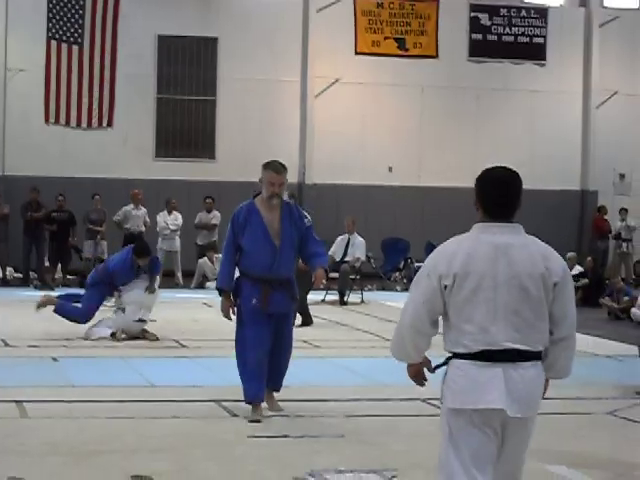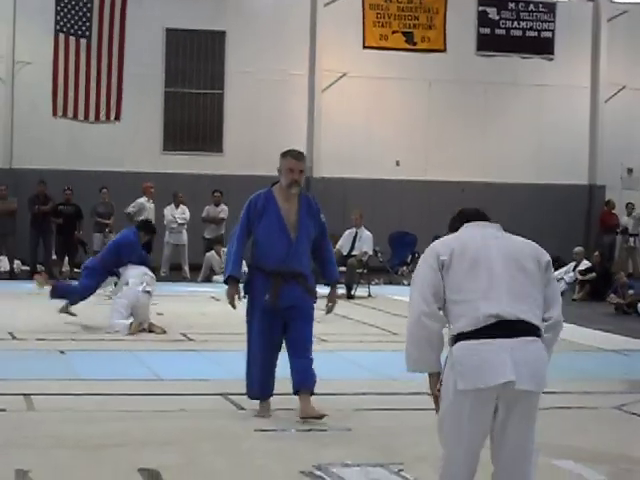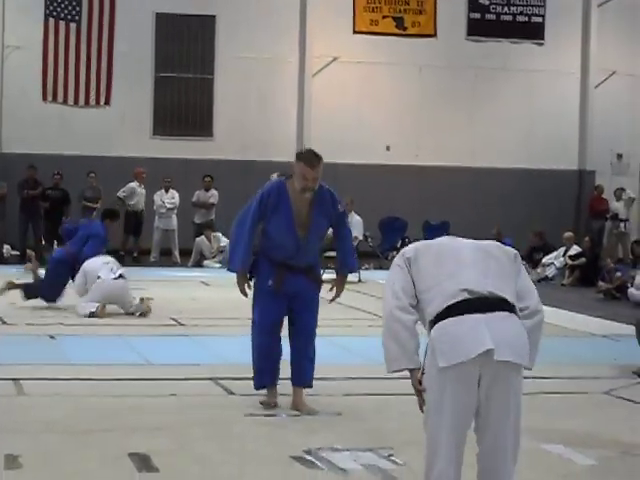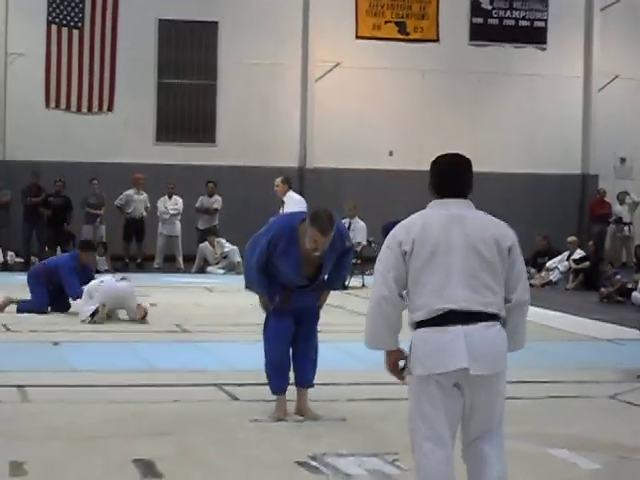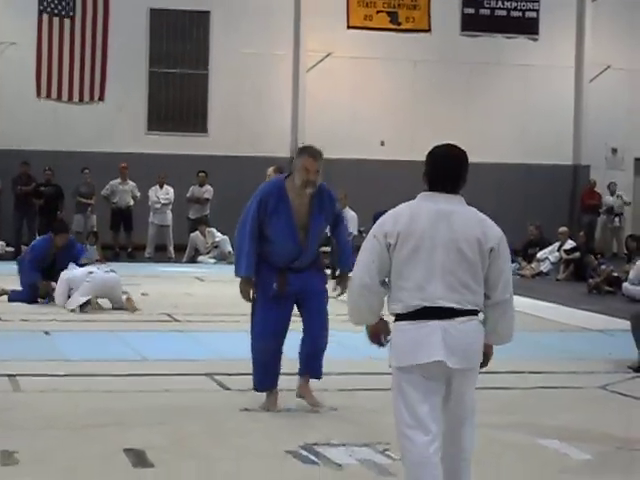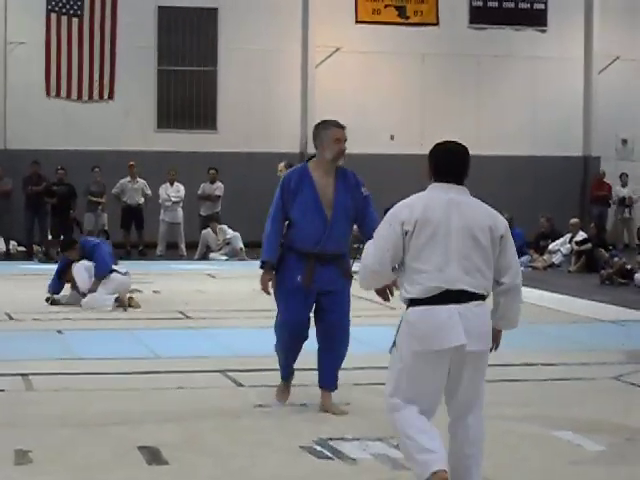
dt=0.4s
person 1, frame 1
left shoulder: (450, 253)
right shoulder: (548, 258)
left elbow: (417, 318)
right elbow: (564, 327)
left wrist: (414, 357)
right wrist: (548, 371)
left hip: (470, 379)
right hip: (524, 379)
person 1, frame 2
left shoulder: (442, 248)
right shoulder: (533, 250)
left elbow: (423, 314)
right elbow: (553, 315)
left wrist: (433, 369)
left hip: (473, 357)
right hip: (528, 355)
left knee: (458, 456)
right knee: (516, 458)
person 1, frame 3
left shoulder: (412, 253)
right shoulder: (502, 250)
left elbow: (398, 312)
right elbow: (532, 310)
left wrist: (413, 367)
right wrist: (522, 361)
left hip: (452, 338)
right hip: (507, 337)
left knee: (444, 439)
right knee: (500, 440)
person 1, frame 4
left shoulder: (408, 229)
right shoulder: (500, 231)
left elbow: (386, 294)
right elbow: (518, 297)
left wrist: (390, 345)
right wrist: (506, 344)
left hip: (434, 344)
right hip: (487, 341)
left knee: (433, 442)
right knee: (487, 437)
person 1, frame 5
left shoulder: (394, 220)
right shoulder: (486, 227)
left elbow: (364, 280)
right elbow: (500, 294)
left wrist: (371, 319)
right wrist: (490, 338)
left hip: (414, 336)
right hip: (464, 335)
left knee: (420, 432)
right knee: (459, 424)
person 1, frame 6
left shoulder: (408, 209)
right shoulder: (491, 217)
left elbow: (374, 266)
right elbow: (510, 279)
left wrist: (381, 280)
right wrist: (500, 323)
left hip: (425, 320)
right hip: (473, 320)
left knee: (406, 404)
right knee: (467, 411)
person 2, frame 1
left shoulder: (295, 214)
right shoulder: (243, 214)
left elbow: (311, 245)
right elbow: (230, 255)
left wrist: (318, 266)
right wrist: (225, 293)
left hip: (284, 292)
right hip: (253, 292)
left knee: (281, 348)
right knee: (254, 349)
left ankle: (269, 390)
right ankle: (256, 405)
person 2, frame 2
left shoulder: (311, 207)
right shoulder: (258, 203)
left elbow: (323, 249)
right elbow: (239, 242)
left wrist: (332, 286)
right wrist: (232, 279)
left hip: (300, 288)
right hip: (266, 286)
left knee: (302, 346)
right knee: (263, 348)
left ankle: (305, 404)
right ankle: (263, 400)
person 2, frame 3
left shoulder: (328, 198)
right shoulder: (270, 193)
left elbow: (342, 233)
right elbow: (244, 228)
left wrist: (342, 273)
right wrist: (241, 270)
left hip: (307, 277)
right hip: (271, 274)
left knee: (304, 336)
right knee: (266, 331)
left ankle: (298, 395)
right ankle: (270, 390)
person 2, frame 4
left shoulder: (341, 235)
right shoulder: (279, 229)
left elbow: (344, 258)
right elbow: (253, 256)
left wrist: (330, 287)
right wrist: (261, 291)
left hip: (311, 292)
right hip: (279, 290)
left knee: (306, 341)
right knee: (278, 340)
left ankle: (302, 401)
right ankle: (280, 401)
person 2, frame 5
left shoulder: (326, 196)
right shoulder: (268, 193)
left elbow: (339, 231)
right elbow: (247, 233)
left wrist: (345, 270)
right wrist: (246, 276)
left hip: (309, 273)
right hip: (273, 275)
left knee: (318, 330)
right knee: (267, 335)
left ankle: (305, 384)
right ankle: (270, 392)
person 2, frame 6
left shoulder: (351, 181)
right shoulder: (293, 179)
left elbow: (369, 223)
right elbow: (274, 223)
right wrist: (268, 266)
left hip: (336, 270)
right hip: (297, 268)
left knee: (335, 334)
right knee: (291, 328)
left ankle: (327, 396)
right ankle: (286, 379)
